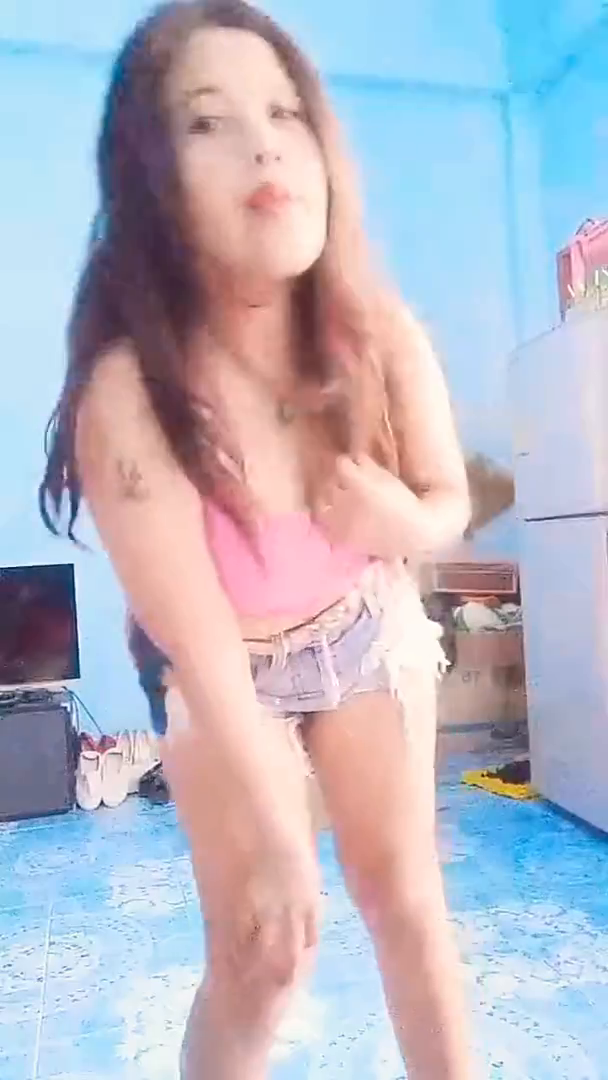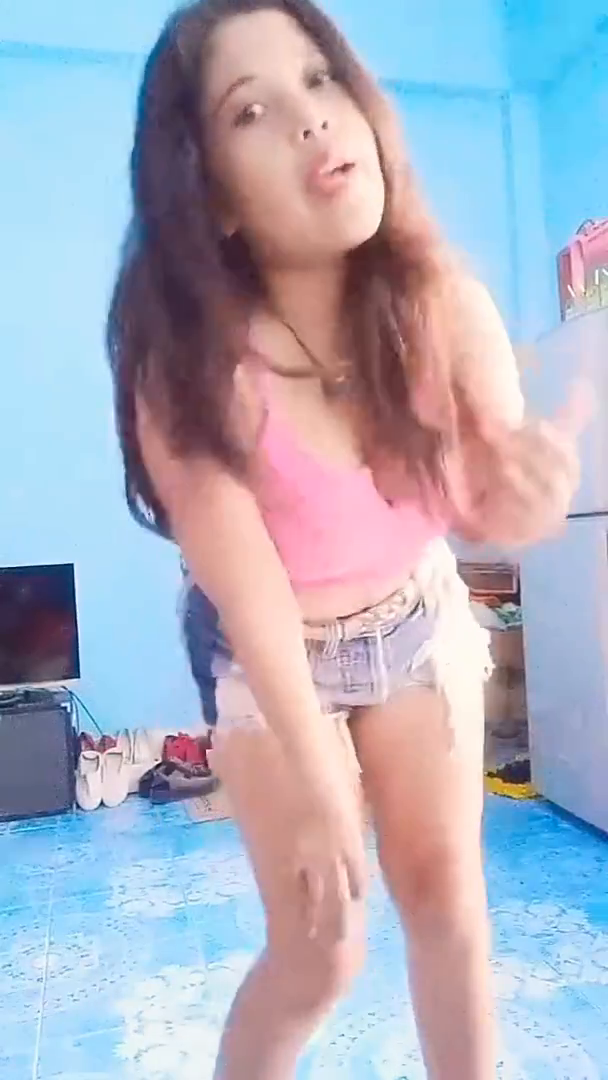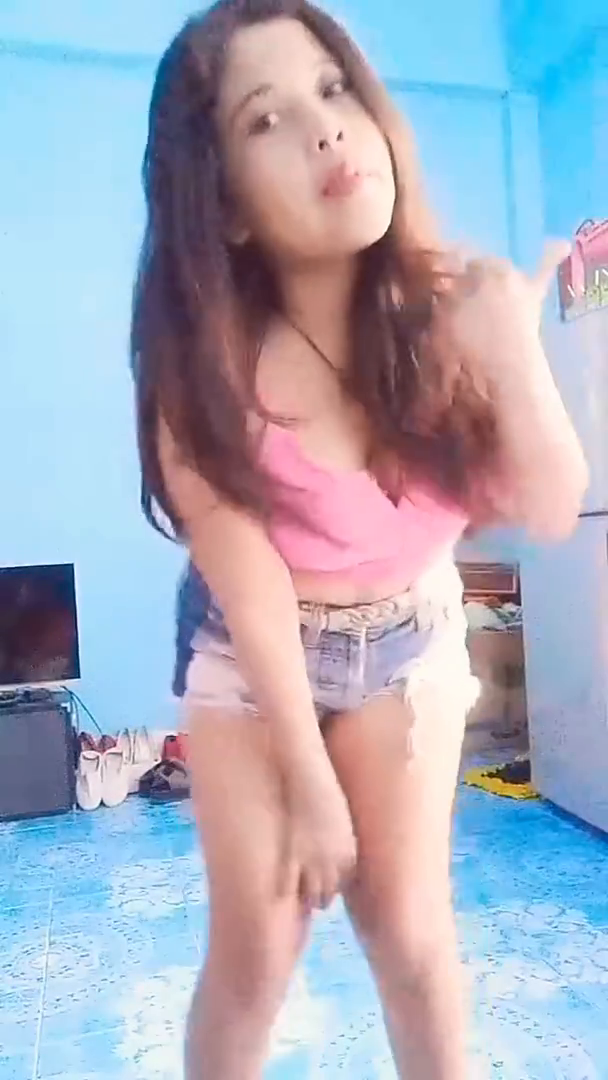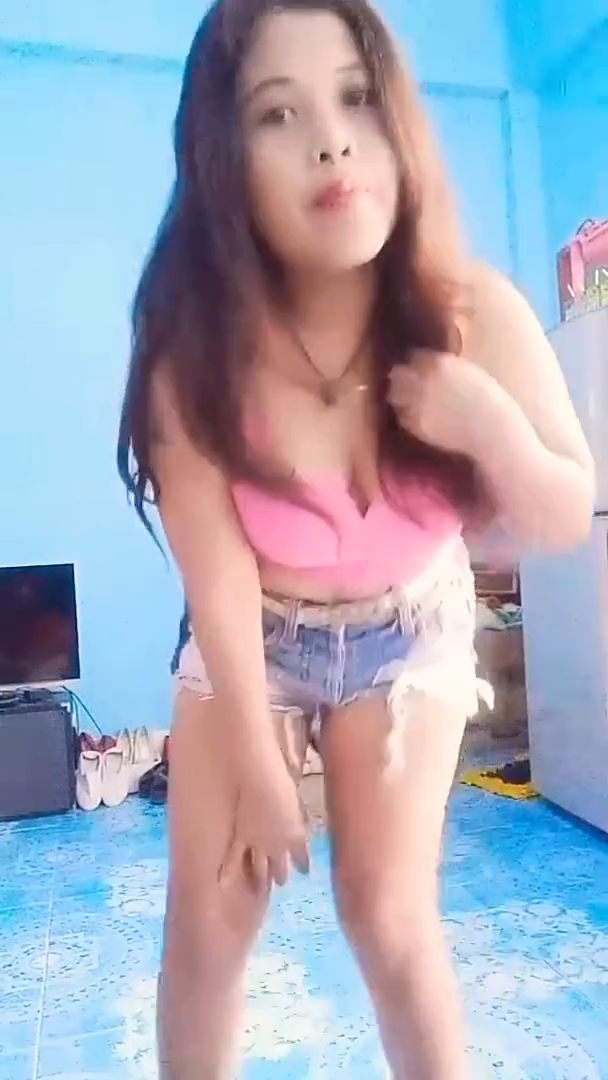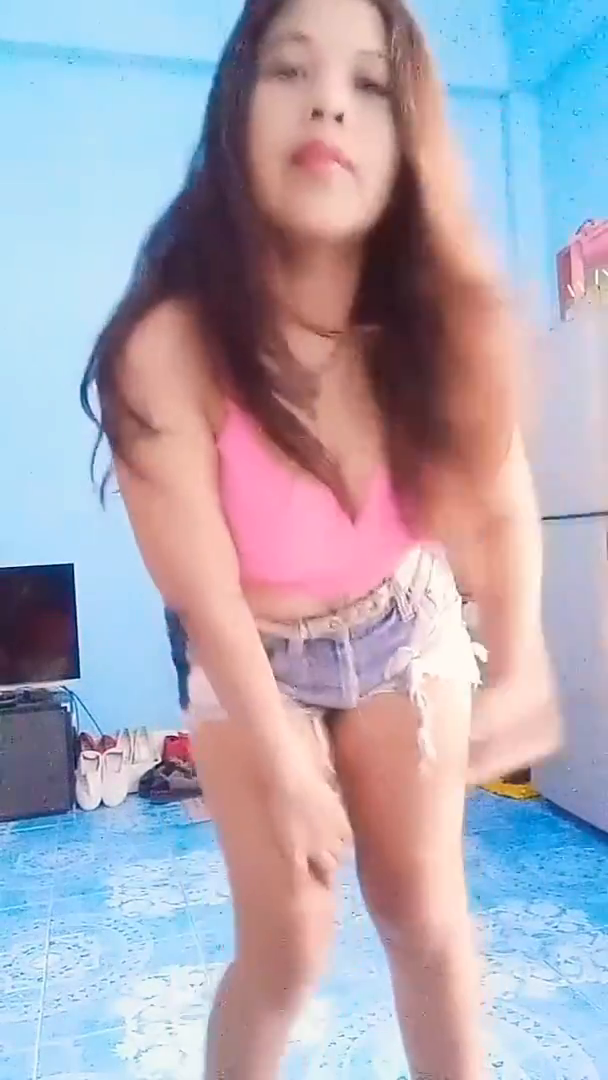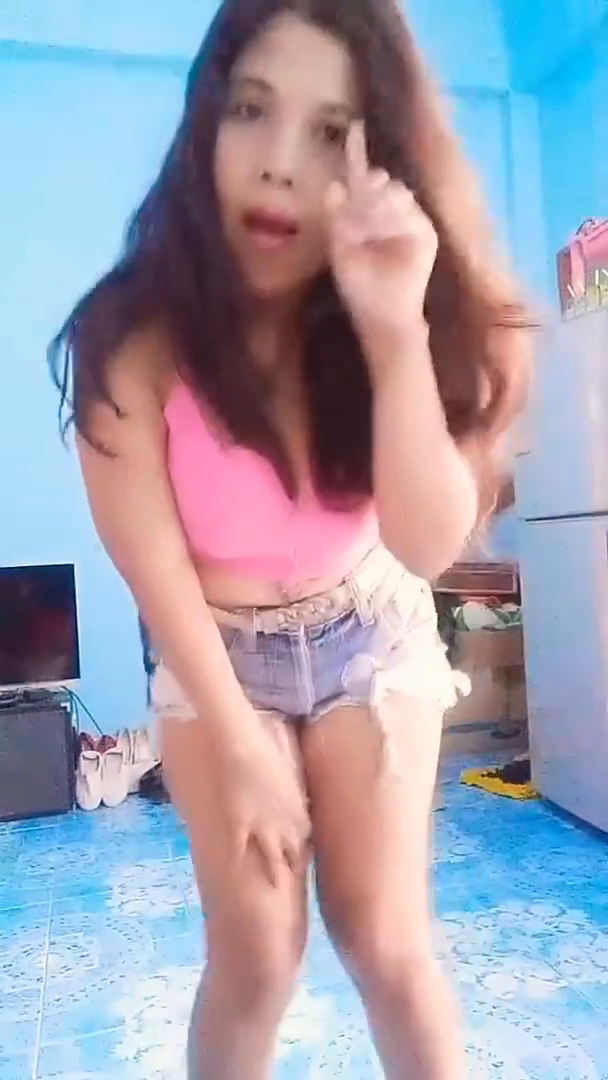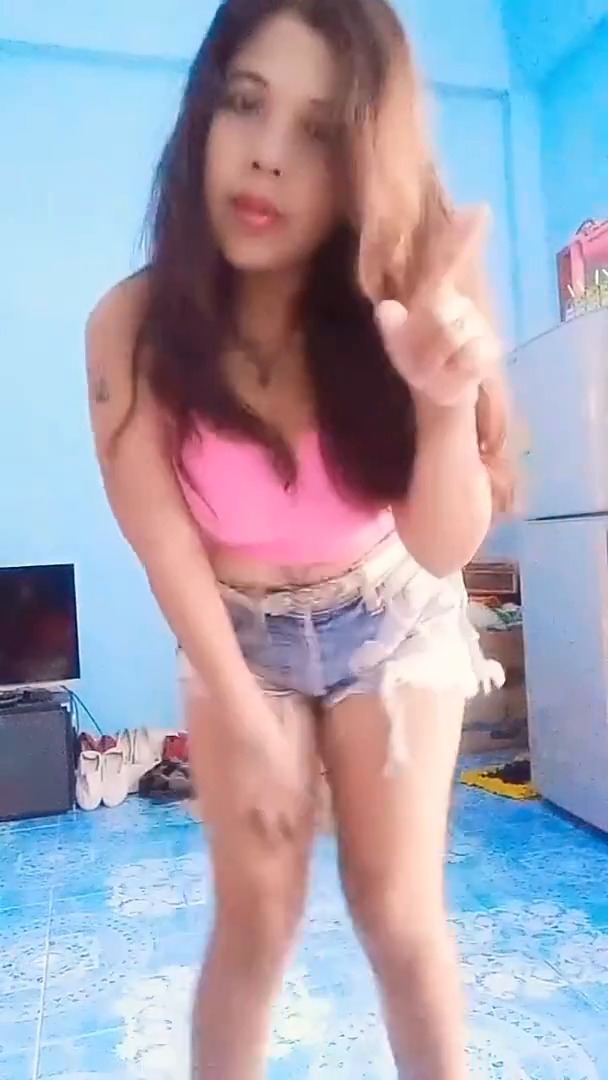
dt=0.7s
person 1, frame 1
left shoulder: (378, 335)
right shoulder: (129, 395)
left elbow: (449, 504)
right elbow: (201, 646)
left wrist: (399, 520)
right wrist: (274, 841)
left hip: (374, 631)
right hip: (233, 672)
left knee: (406, 896)
right knee: (266, 949)
person 1, frame 2
left shoulder: (444, 306)
right shoulder: (191, 362)
left elbow: (500, 525)
right elbow: (249, 596)
left wrist: (538, 488)
right wrist: (319, 796)
left hip: (421, 626)
right hip: (272, 661)
left knee: (448, 897)
right knee: (321, 946)
person 1, frame 3
left shoulder: (457, 305)
right shoulder: (204, 371)
left elbow: (550, 515)
right elbow: (251, 599)
left wrist: (517, 374)
right wrist: (308, 786)
left hip: (409, 642)
right hip: (253, 658)
left knee: (406, 918)
right knee: (254, 941)
person 1, frame 4
left shoulder: (478, 318)
right shoulder: (198, 366)
left elbow: (564, 522)
right elbow: (220, 587)
left wrist: (499, 434)
right wrist: (259, 771)
left hip: (409, 638)
right hip: (255, 644)
left knee: (389, 922)
right knee: (207, 922)
person 1, frame 5
left shoulder: (445, 321)
right shoulder: (170, 345)
left elbow: (493, 515)
right elbow: (204, 588)
left wrist: (519, 669)
right wrist: (286, 774)
left hip: (408, 633)
right hip: (250, 656)
left knee: (427, 914)
right knee: (290, 944)
person 1, frame 6
left shoulder: (396, 319)
right shoulder: (135, 333)
left elbow: (428, 543)
right elbow: (154, 563)
left wrist: (395, 332)
right wrist: (241, 748)
left hip: (369, 638)
right hip: (215, 654)
left knee: (386, 939)
right knee: (257, 951)
person 1, frame 7
left shoulder: (390, 313)
right shoulder: (133, 326)
left elbow: (444, 549)
right elbow: (170, 552)
left wrist: (449, 404)
right wrist: (251, 725)
left hip: (392, 629)
right hip: (238, 639)
left knee: (402, 918)
right knee: (256, 923)
